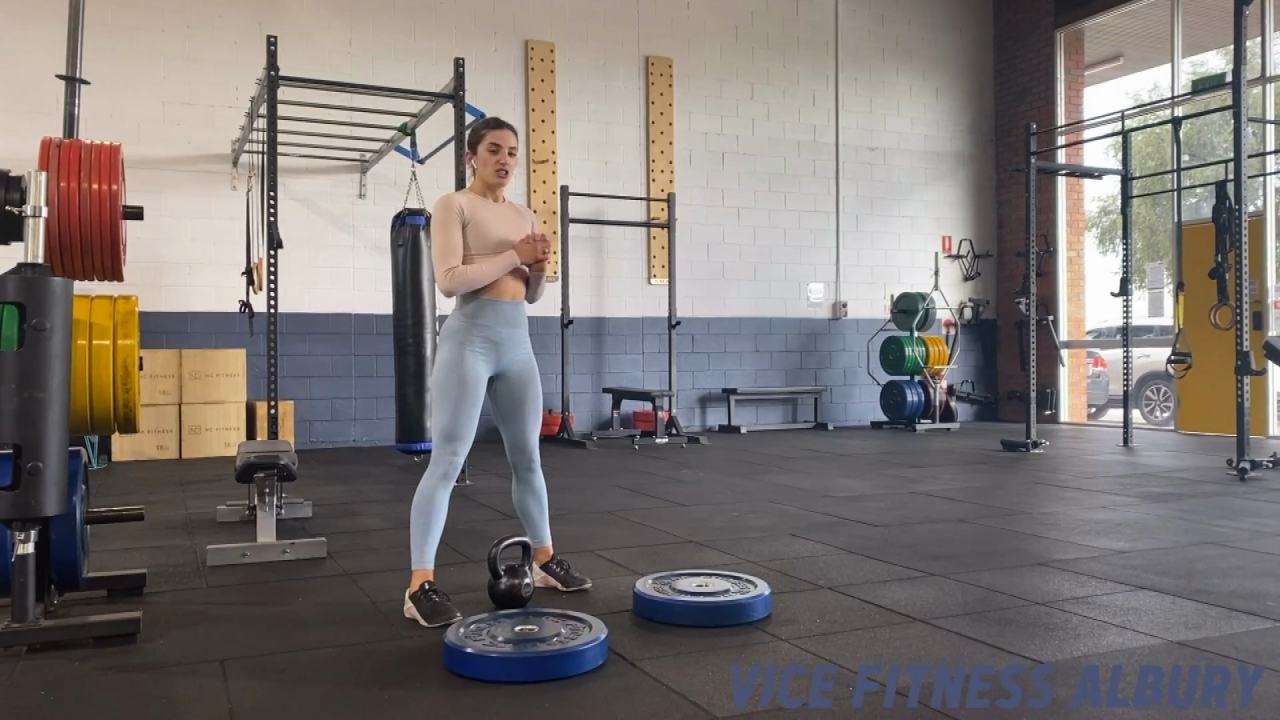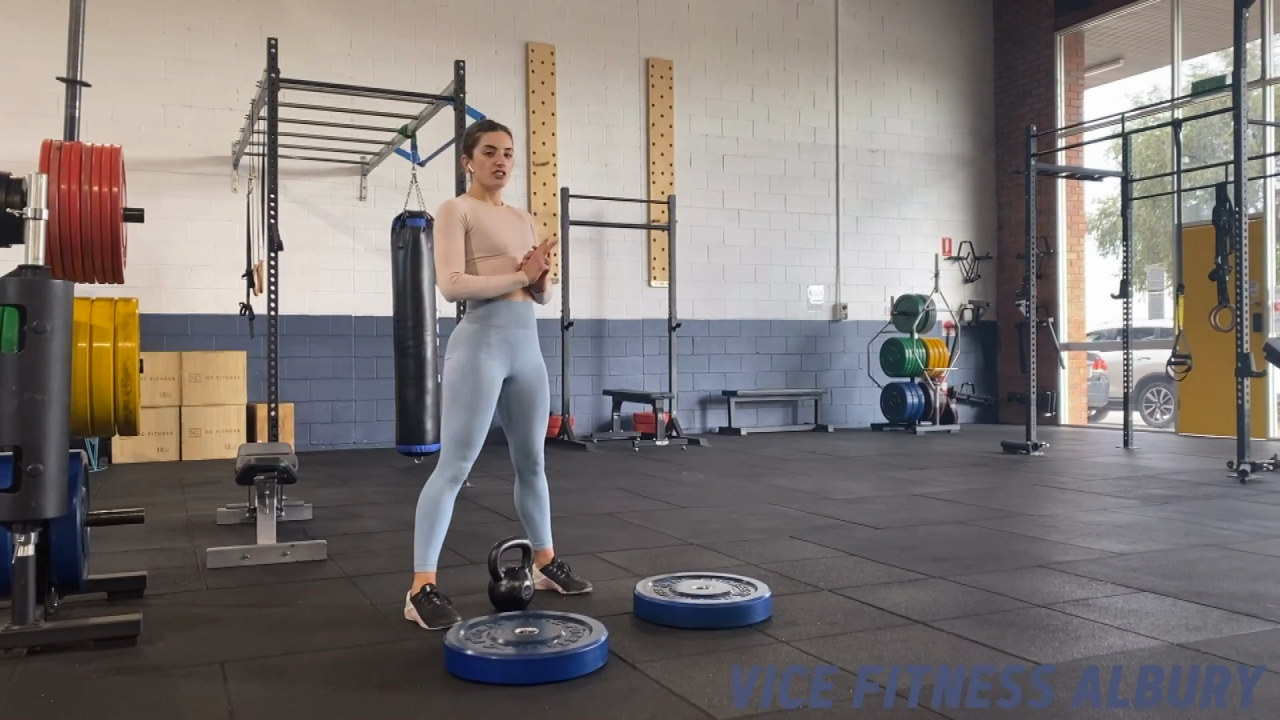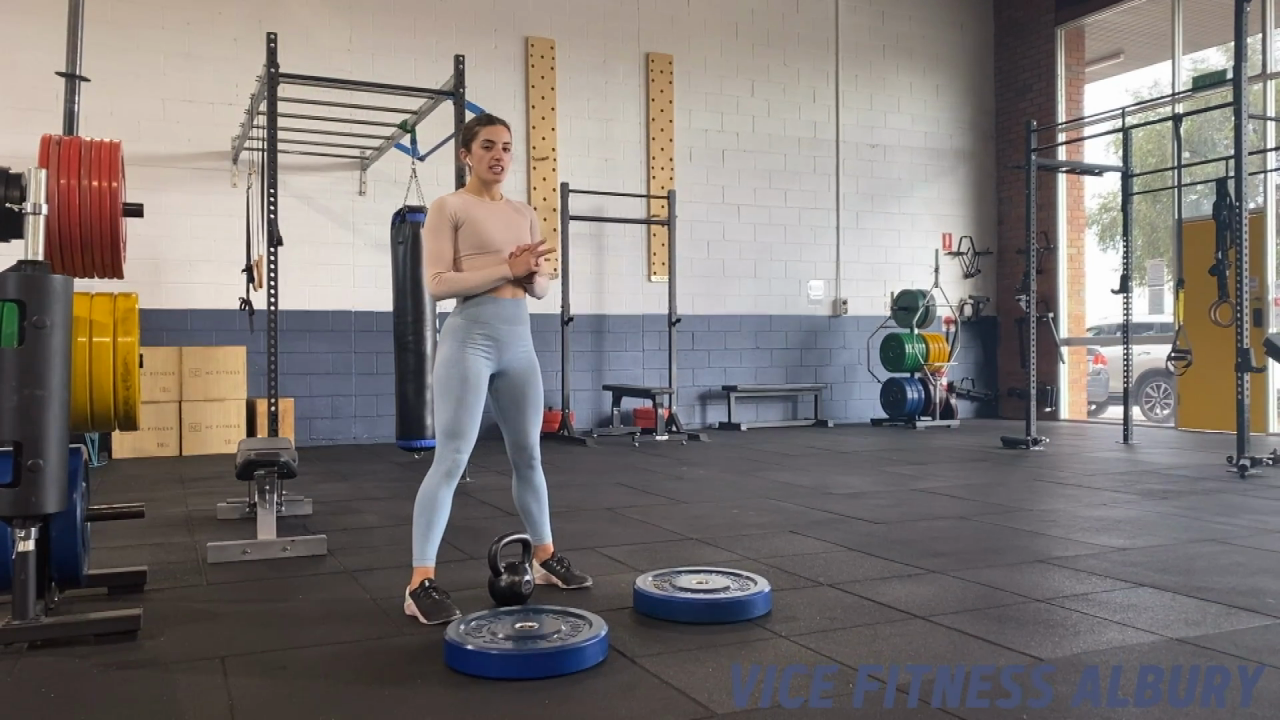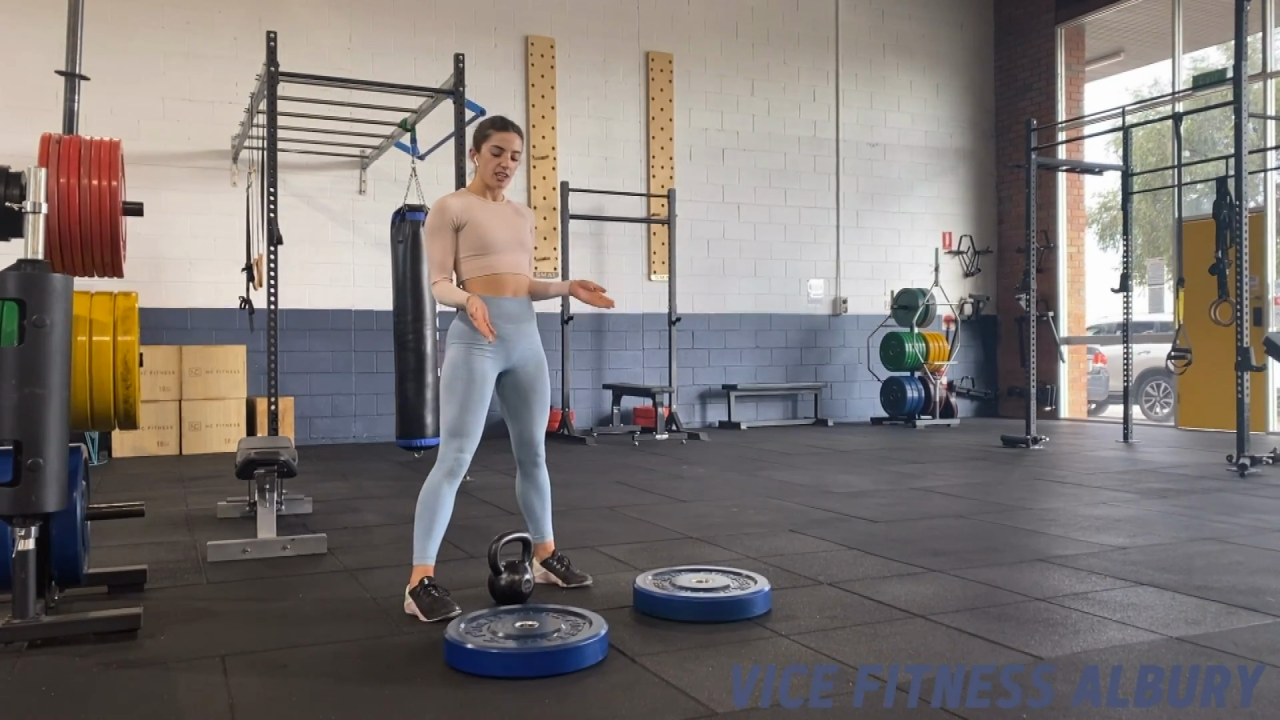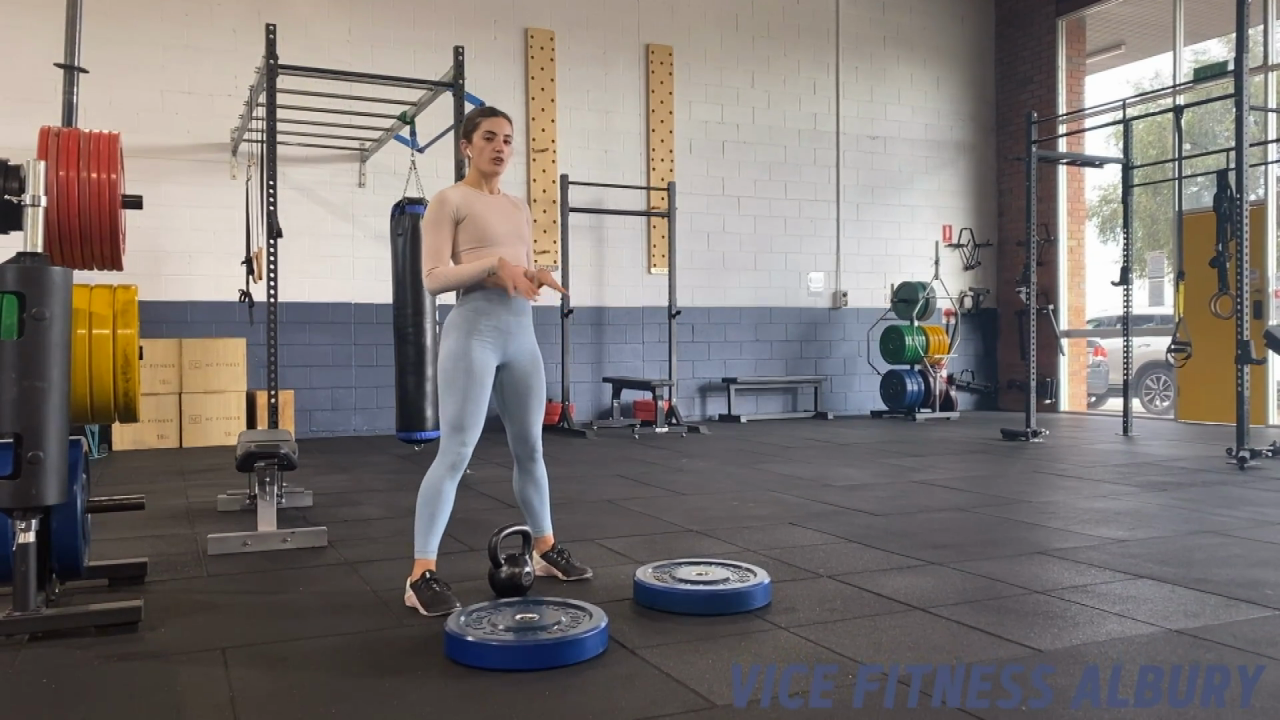
dt=1s
person 1, frame 1
left shoulder: (524, 215)
right shoulder: (453, 205)
right elbow: (450, 280)
left wrist: (537, 267)
right wrist: (514, 256)
left hip: (517, 340)
right hip: (469, 336)
left knee: (527, 457)
right knee: (447, 461)
left ankle: (545, 559)
right ankle: (420, 586)
person 1, frame 2
left shoulder: (523, 219)
right shoulder: (456, 210)
left elbow: (540, 295)
right elbow: (452, 284)
left wrist: (539, 277)
right wrist: (518, 275)
left hip: (526, 343)
right hip: (481, 340)
left knee: (532, 461)
right knee: (455, 464)
left ankle: (545, 562)
right ankle: (422, 588)
person 1, frame 3
left shoulder: (524, 213)
right shoulder: (448, 207)
left elbow: (542, 285)
right elbow: (437, 283)
left wrist: (529, 275)
right wrist: (505, 269)
left hip: (518, 338)
right hip: (469, 337)
left knee: (527, 456)
right knee: (451, 459)
left ankle: (545, 556)
right ankle: (421, 582)
person 1, frame 4
left shoulder: (523, 214)
right shoulder: (450, 208)
right elbow: (439, 283)
left wrist: (567, 287)
right wrist: (468, 298)
left hip: (526, 338)
right hip: (475, 339)
left knee: (532, 453)
right knee: (455, 458)
left ankle: (546, 555)
right ankle: (421, 580)
person 1, frame 5
left shoulder: (518, 207)
right shoulder: (449, 200)
right elbow: (433, 278)
left wrist: (536, 274)
right wrist: (492, 264)
left hip: (521, 331)
right hip: (473, 328)
left knee: (529, 448)
right knee: (456, 451)
left ankle: (545, 548)
right ankle: (422, 574)
